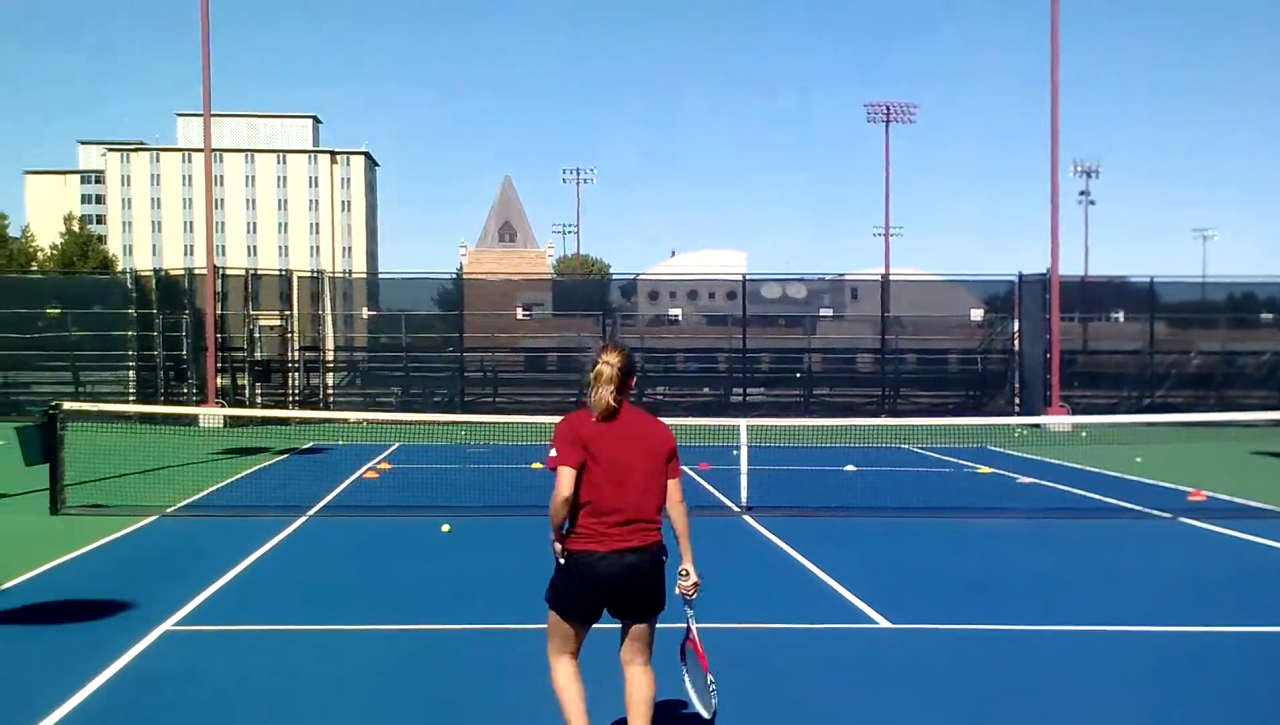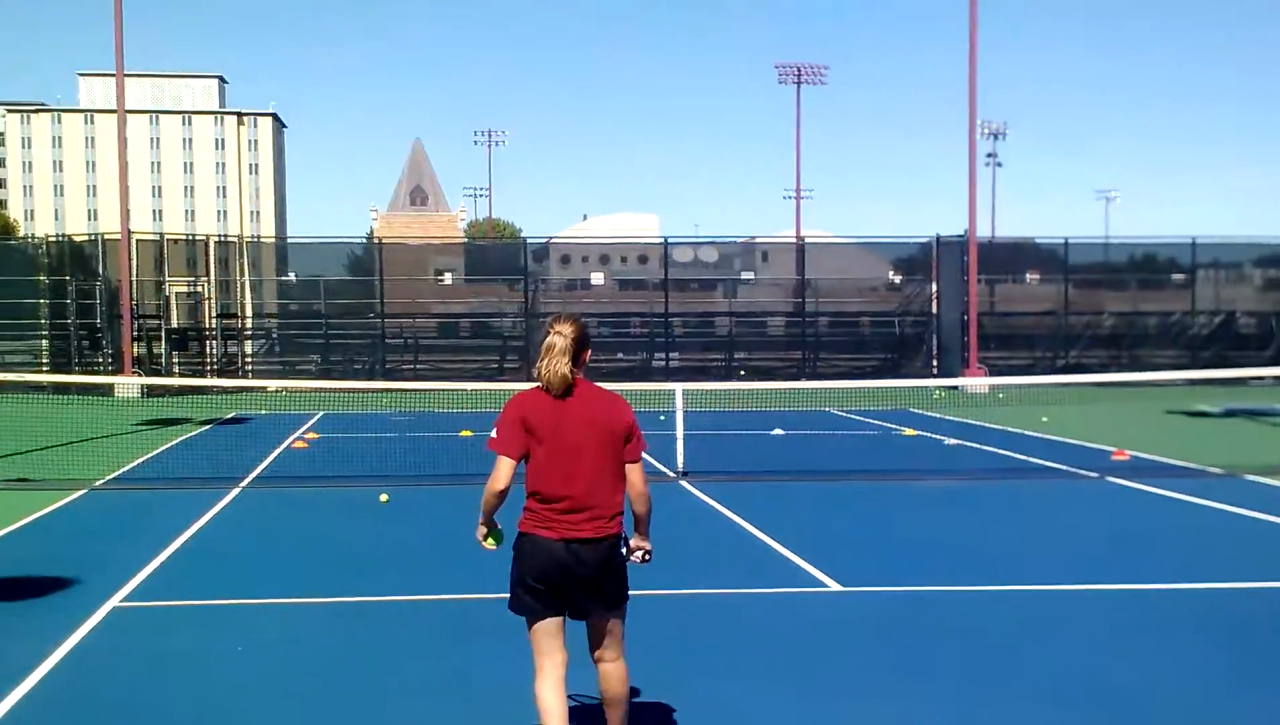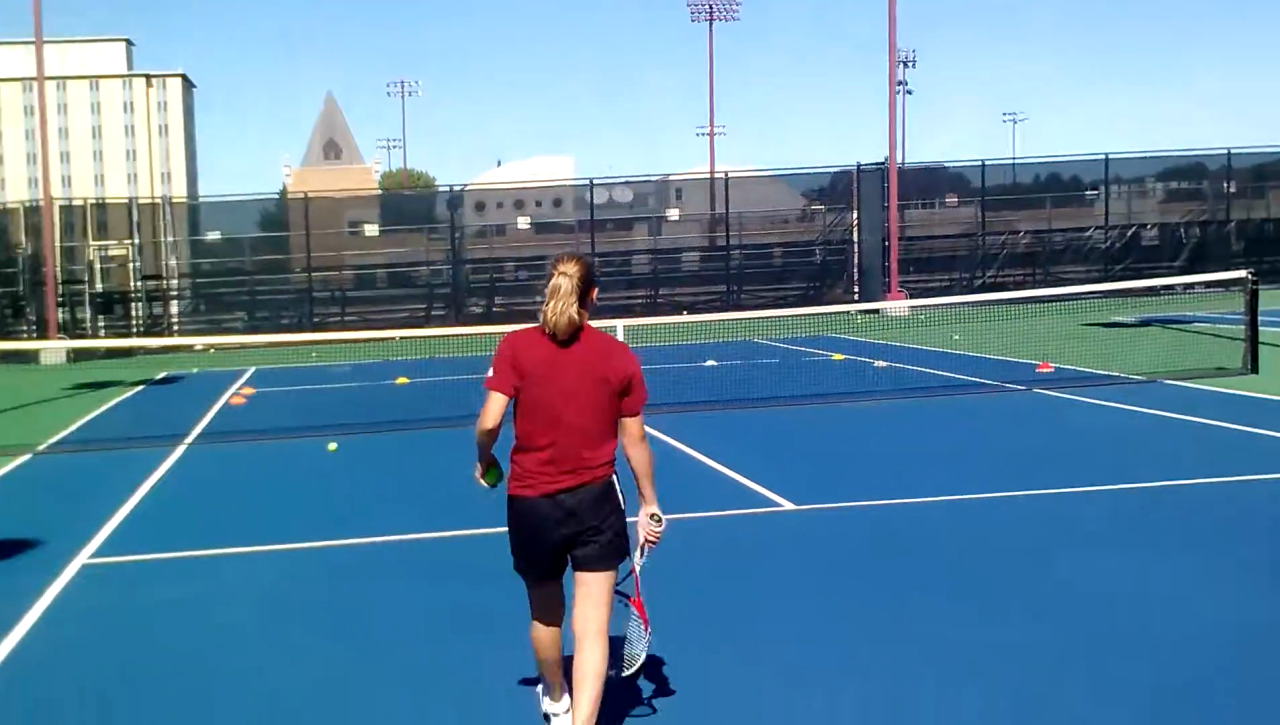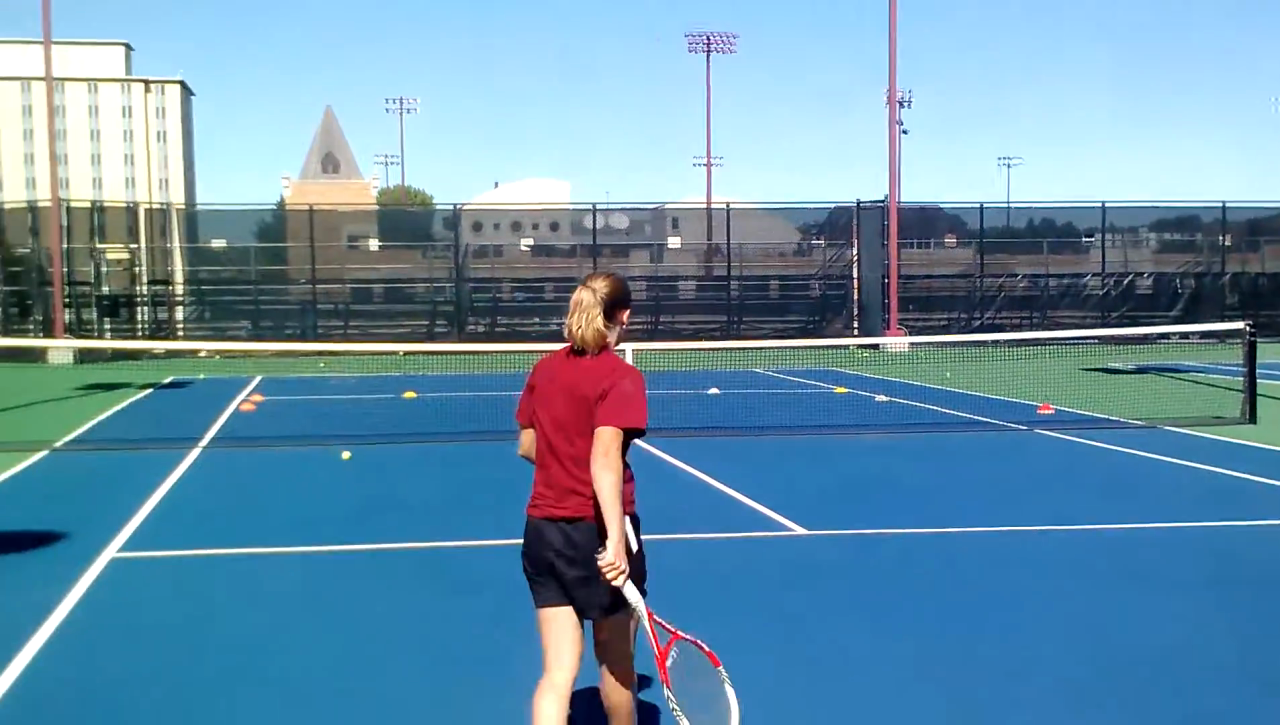
dt=0.5s
person 1, frame 1
left shoulder: (574, 426)
right shoulder: (661, 432)
left elbow: (564, 493)
right elbow: (675, 504)
left wrist: (556, 537)
right wrist: (687, 562)
left hip: (586, 558)
right hip: (644, 560)
left knee: (561, 654)
right knee: (637, 662)
person 1, frame 2
left shoulder: (522, 407)
right shoulder: (618, 408)
left elbow: (500, 483)
right elbow: (637, 488)
left wrist: (484, 521)
right wrist: (641, 535)
left hip: (539, 548)
right hip: (601, 548)
left knee: (549, 666)
right knee: (609, 655)
person 1, frame 3
left shoulder: (516, 346)
right shoulder: (620, 357)
left elbow: (488, 422)
right elbow: (634, 439)
left wrist: (484, 458)
right wrist: (649, 502)
left hip: (530, 502)
right hip: (595, 501)
left knee: (544, 612)
right knee: (592, 630)
person 1, frame 4
left shoulder: (544, 368)
right shoulder: (621, 377)
right elbow: (604, 460)
right wrist: (616, 539)
left hip: (542, 529)
right hip: (596, 532)
left knee: (558, 671)
right knee: (616, 657)
